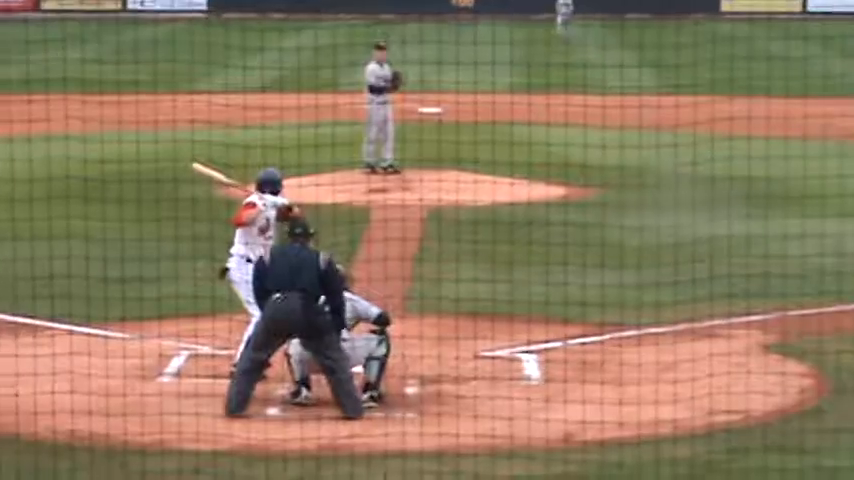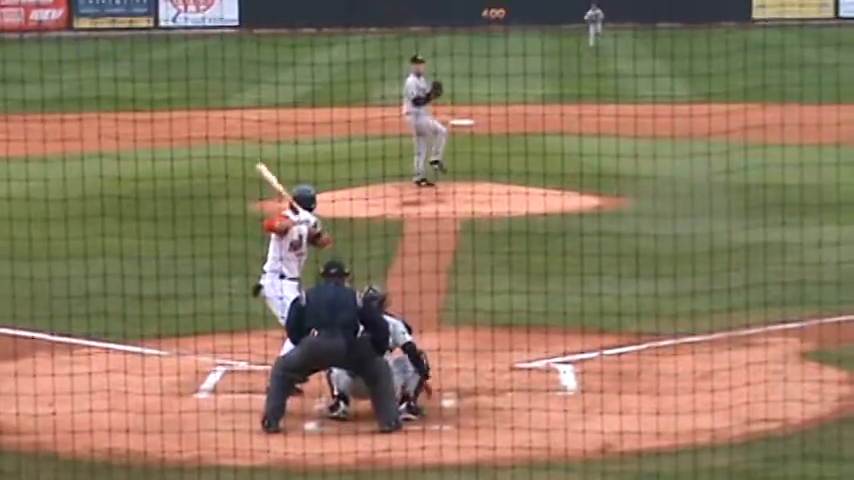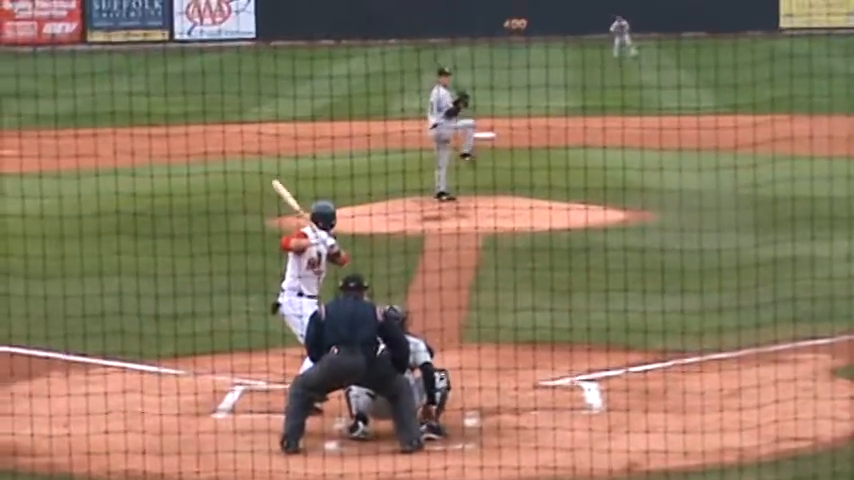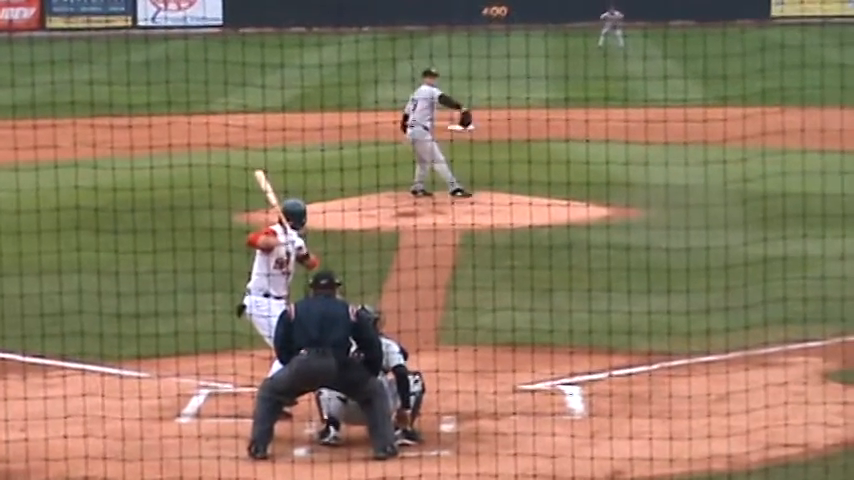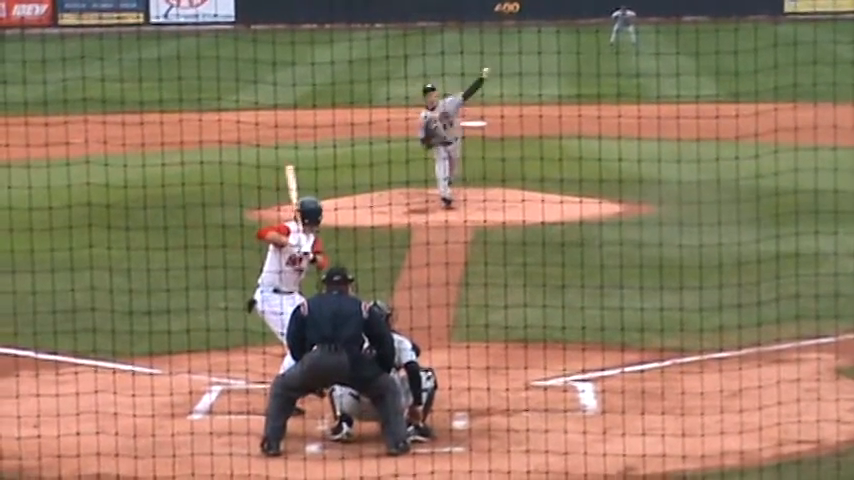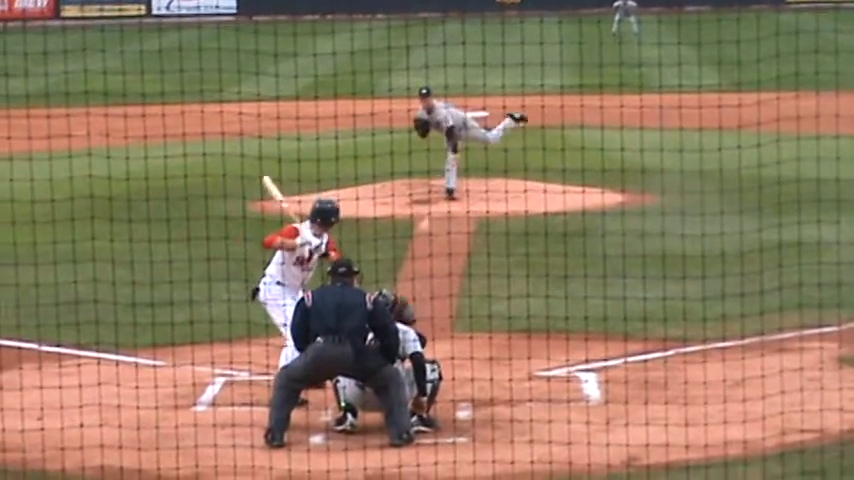
dt=0.4s
person 1, frame 1
left shoulder: (271, 206)
right shoulder: (253, 204)
left elbow: (295, 215)
right elbow: (238, 221)
left wrist: (285, 205)
right wrist: (263, 206)
left hip: (256, 267)
right hip: (244, 268)
right knee: (261, 315)
person 1, frame 2
left shoulder: (304, 224)
right shoulder: (286, 219)
left elbow: (324, 242)
right elbow: (269, 225)
left wrist: (316, 230)
right wrist: (297, 220)
left hip: (289, 285)
right hip: (277, 284)
person 1, frame 3
left shoulder: (324, 240)
right shoulder: (304, 236)
left elbow: (343, 260)
right elbow: (285, 244)
left wrist: (334, 247)
right wrist: (314, 241)
left hip: (308, 302)
right hip: (296, 302)
person 1, frame 4
left shoulder: (294, 240)
right shoulder: (273, 234)
left elbow: (313, 264)
right elbow: (251, 240)
left wrist: (303, 252)
right wrist: (283, 242)
left hip: (277, 303)
right hip: (261, 304)
person 1, frame 5
left shoulder: (312, 239)
right shoulder: (287, 230)
left elbow: (322, 264)
right elbow: (263, 233)
left wrist: (311, 255)
right wrist: (291, 242)
left hip: (292, 296)
right hip: (272, 298)
person 1, frame 6
left shoulder: (325, 239)
right shoulder: (296, 231)
left elbow: (336, 259)
right elbow: (269, 242)
left wrist: (322, 250)
right wrist: (299, 243)
left hip: (295, 292)
right hip: (275, 290)
person 2, frame 1
left shoulder: (268, 258)
right shoulder: (322, 259)
left elbow: (259, 292)
right elbow: (336, 295)
right wrist: (337, 326)
left hip: (275, 310)
right hip: (307, 312)
left knee: (253, 356)
right knee: (333, 357)
left ankle: (234, 405)
right ankle: (352, 407)
person 2, frame 2
left shoulder: (305, 297)
right shoulder: (356, 297)
left elbow: (292, 330)
right elbow: (380, 329)
right wrist: (376, 353)
left hip: (313, 345)
right hip: (346, 346)
left knee: (282, 370)
right knee: (379, 371)
left ankle: (270, 421)
right ankle: (390, 421)
person 2, frame 3
left shoulder: (323, 311)
right shoulder: (376, 312)
left elbow: (312, 346)
right elbow: (400, 346)
right wrist: (398, 371)
left hip: (333, 363)
right hip: (366, 363)
left knee: (300, 388)
right knee: (400, 389)
left ankle: (290, 441)
right ankle: (411, 440)
person 2, frame 4
left shoulder: (292, 310)
right shoulder: (350, 311)
left elbow: (281, 347)
right elbow: (373, 346)
right wrist: (371, 373)
left hip: (303, 365)
right hip: (338, 366)
left knee: (268, 392)
right knee: (375, 393)
left ankle: (258, 447)
right ankle: (385, 447)
person 2, frame 5
left shoulder: (305, 307)
right shoulder: (363, 308)
left elbow: (294, 344)
right elbow: (385, 343)
right wrist: (383, 369)
left hip: (316, 361)
right hip: (351, 362)
left knee: (281, 388)
right knee: (387, 389)
left ankle: (271, 443)
right ankle: (397, 442)
person 2, frame 6
left shoulder: (310, 298)
right shoulder: (368, 299)
left elbow: (298, 335)
right elbow: (389, 334)
right wrist: (387, 361)
left hip: (319, 352)
right hip: (355, 353)
left knee: (285, 380)
right knee: (391, 380)
left ankle: (275, 435)
right ankle: (400, 433)
person 3, frame 1
right shoulder: (352, 298)
right elbow: (383, 319)
left hip: (310, 357)
right hip: (343, 352)
left knee: (294, 345)
right knee: (380, 340)
left ankle: (302, 389)
right ankle: (370, 392)
person 3, frame 2
right shoulder: (392, 322)
right elbow: (410, 349)
right wrist: (425, 376)
left hip: (351, 384)
right knee: (419, 358)
left ankle: (340, 404)
right ankle: (407, 404)
person 3, frame 3
right shoulder: (414, 342)
right elbow: (428, 371)
right wrist: (431, 404)
left hip: (373, 405)
right knee: (440, 376)
left ankle: (359, 423)
right ankle: (429, 425)
person 3, frame 4
right shoulder: (387, 344)
right elbow: (401, 375)
right wrist: (405, 408)
left hip: (345, 411)
right knee: (415, 379)
left ankle: (331, 428)
right ankle: (404, 430)
person 3, frame 5
right shoulder: (399, 341)
right elbow: (413, 371)
right wrist: (416, 404)
left hip: (357, 407)
right knee: (427, 376)
left ankle: (344, 424)
right ankle: (416, 426)
person 3, frame 6
right shoulder: (405, 330)
right elbow: (418, 362)
right wrist: (421, 395)
left hip: (362, 397)
left knee: (340, 374)
right knee: (432, 368)
left ankle: (348, 414)
right ankle: (419, 416)
person 4, frame 1
left shoulder: (387, 67)
right shoulder: (371, 68)
right elbow: (372, 88)
left wrist: (393, 85)
right wrist: (386, 87)
left hip: (387, 104)
right hip: (375, 105)
left knee: (388, 134)
right knee: (372, 135)
left ankle: (387, 163)
right ankle: (369, 163)
person 4, frame 2
left shoulder: (422, 80)
right shoulder: (411, 81)
left elbow: (425, 97)
right elbow: (416, 101)
left wrist: (432, 93)
right wrist: (431, 96)
left hip: (421, 116)
right hip: (415, 116)
left knee: (421, 147)
right knee: (442, 131)
left ankle: (419, 177)
right ankle: (435, 159)
person 4, frame 3
left shoulder: (437, 91)
right shoulder: (442, 92)
right elbow: (449, 113)
left wrist: (456, 102)
right wrist: (461, 105)
left hip: (437, 130)
right hip: (442, 129)
left knee: (442, 163)
right knee: (470, 124)
left ankle: (441, 191)
right ankle: (466, 152)
person 4, frame 4
left shoulder: (415, 94)
right shoulder: (430, 91)
left elbow: (406, 114)
right elbow: (443, 99)
left wrist: (404, 126)
right wrist: (461, 108)
left hip: (412, 132)
right hip: (421, 132)
left knee: (423, 161)
right knee: (438, 161)
left ankle: (417, 188)
right ankle: (454, 189)
person 4, frame 5
left shoulder: (448, 103)
right shoulder: (424, 116)
left elbow: (468, 94)
right elbow: (423, 138)
left wrist: (482, 78)
right wrist: (429, 142)
left hip: (453, 142)
right hip: (438, 144)
left knee: (454, 168)
right knee: (442, 167)
left ankle: (448, 184)
right ankle: (445, 197)
person 4, frame 6
left shoulder: (440, 111)
right shoulder: (421, 114)
left elbow: (450, 132)
right elbow: (423, 134)
left wrist: (454, 151)
right wrist: (420, 128)
left hip: (464, 126)
right hip: (454, 133)
left knee: (491, 138)
right knee: (450, 161)
left ankle: (511, 119)
right ankle: (449, 190)
